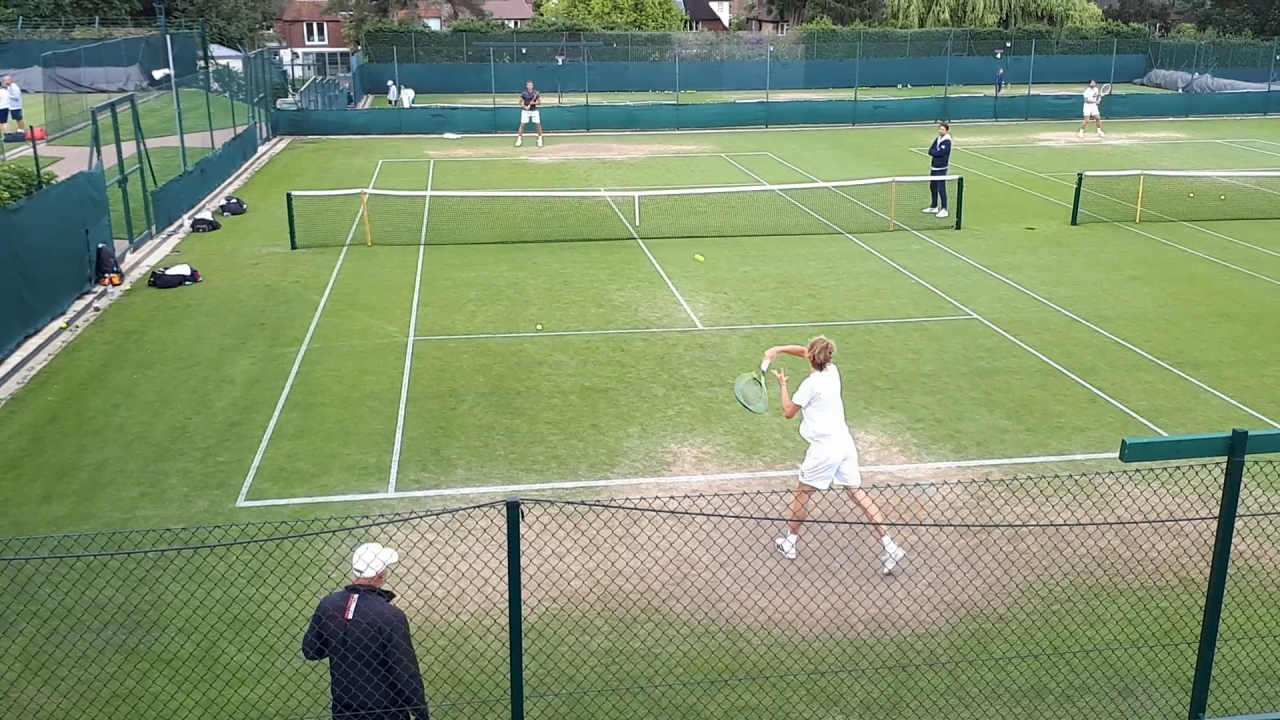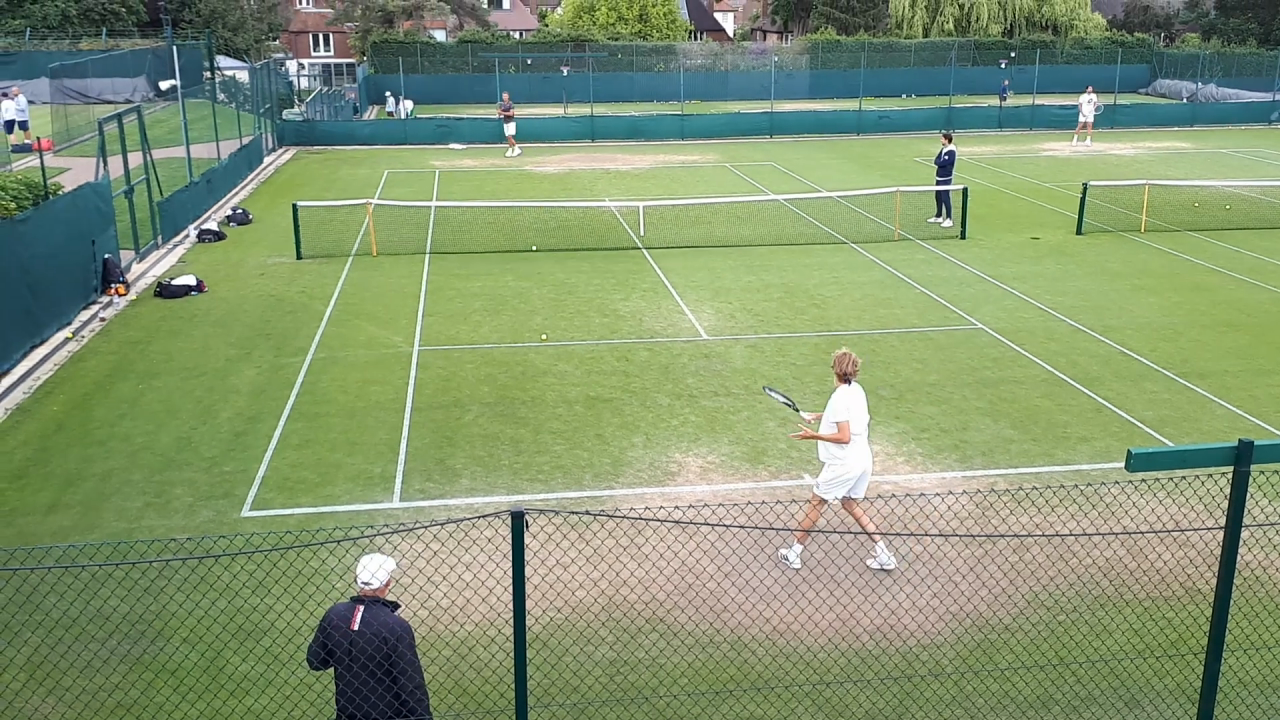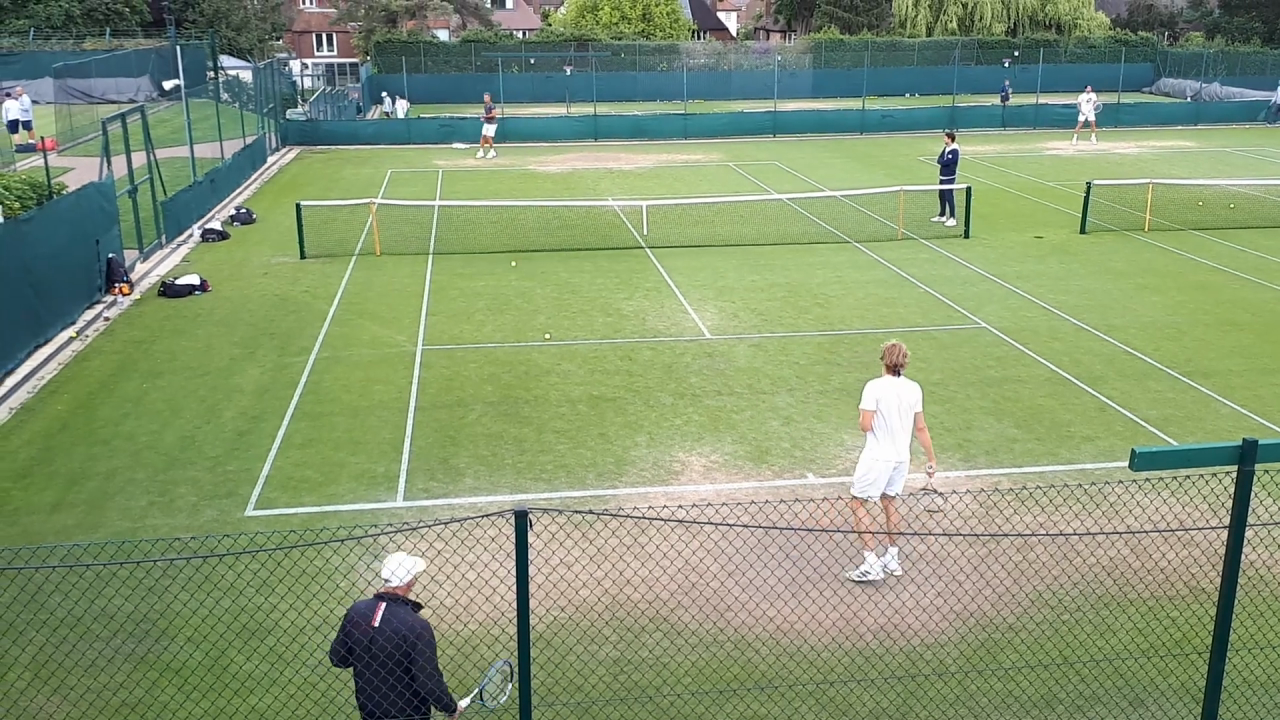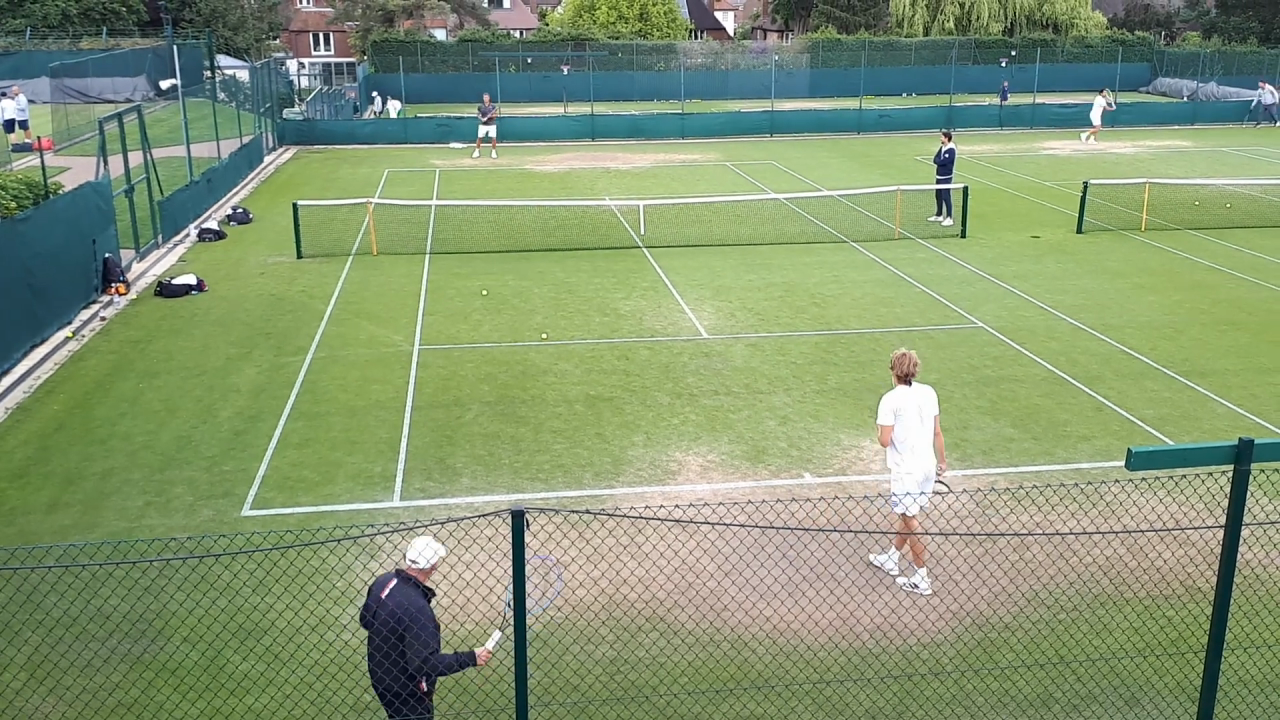
dt=0.5s
person 1, frame 1
left shoulder: (812, 383)
right shoulder: (831, 370)
left elbow: (788, 412)
right elbow: (806, 352)
left wrist: (783, 385)
right wrist: (778, 349)
left hip: (824, 450)
right hip: (845, 446)
left knee: (803, 494)
right knee: (858, 494)
left ankle: (789, 544)
right ankle: (889, 545)
person 1, frame 2
left shoulder: (840, 397)
right shoulder: (856, 389)
left elbow: (844, 437)
left wrist: (814, 435)
right wrist: (816, 417)
left hip: (844, 464)
right hip: (863, 461)
left knee: (816, 504)
right knee: (851, 505)
left ankle: (794, 554)
right ankle: (883, 554)
person 1, frame 3
left shoulder: (874, 387)
right shoulder: (914, 389)
left elbow: (865, 426)
right elbow: (920, 428)
left wrist: (862, 415)
right wrist: (931, 459)
left hip: (876, 458)
right hip: (901, 459)
left knee: (859, 505)
right knee: (890, 504)
left ankle: (871, 565)
right ankle: (892, 557)
person 1, frame 4
left shoulder: (890, 400)
right shoulder: (929, 393)
left elbow: (885, 441)
right elbow: (937, 433)
left wrist: (880, 432)
right wrist: (942, 461)
left hip: (906, 470)
right hip: (928, 467)
left knee: (911, 523)
right knee: (907, 516)
left ankle: (921, 579)
right ankle: (891, 558)
